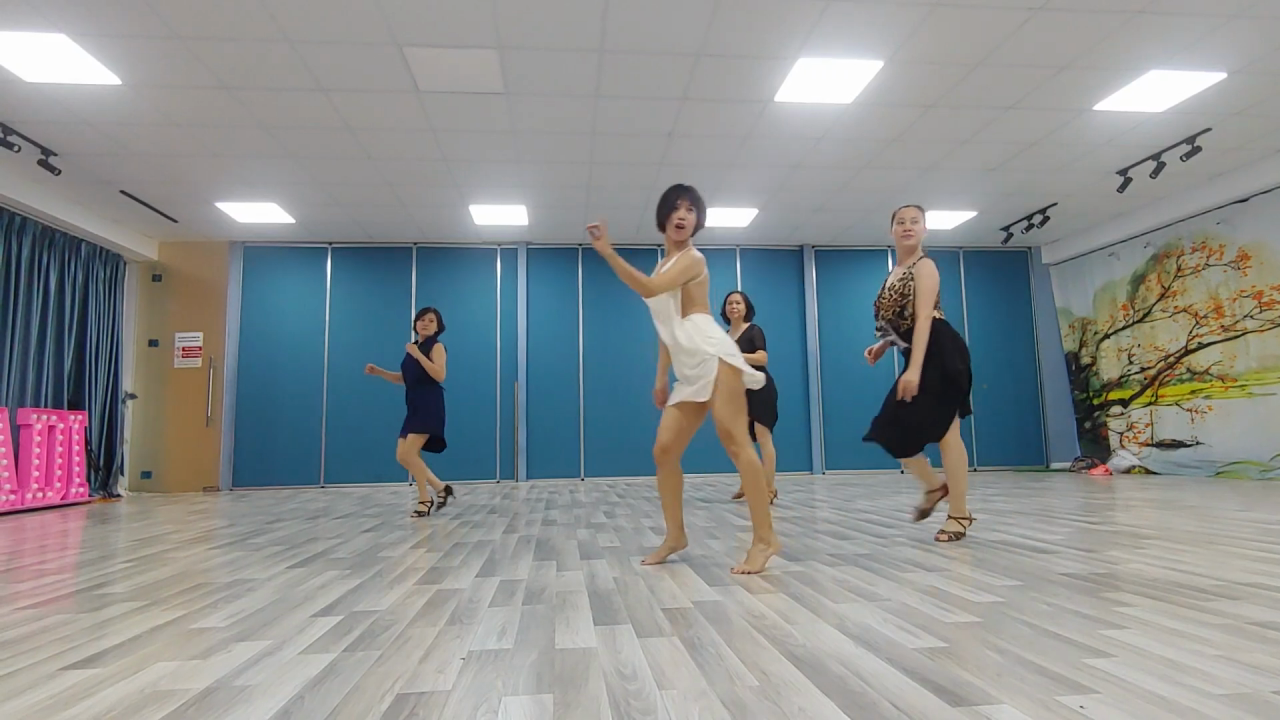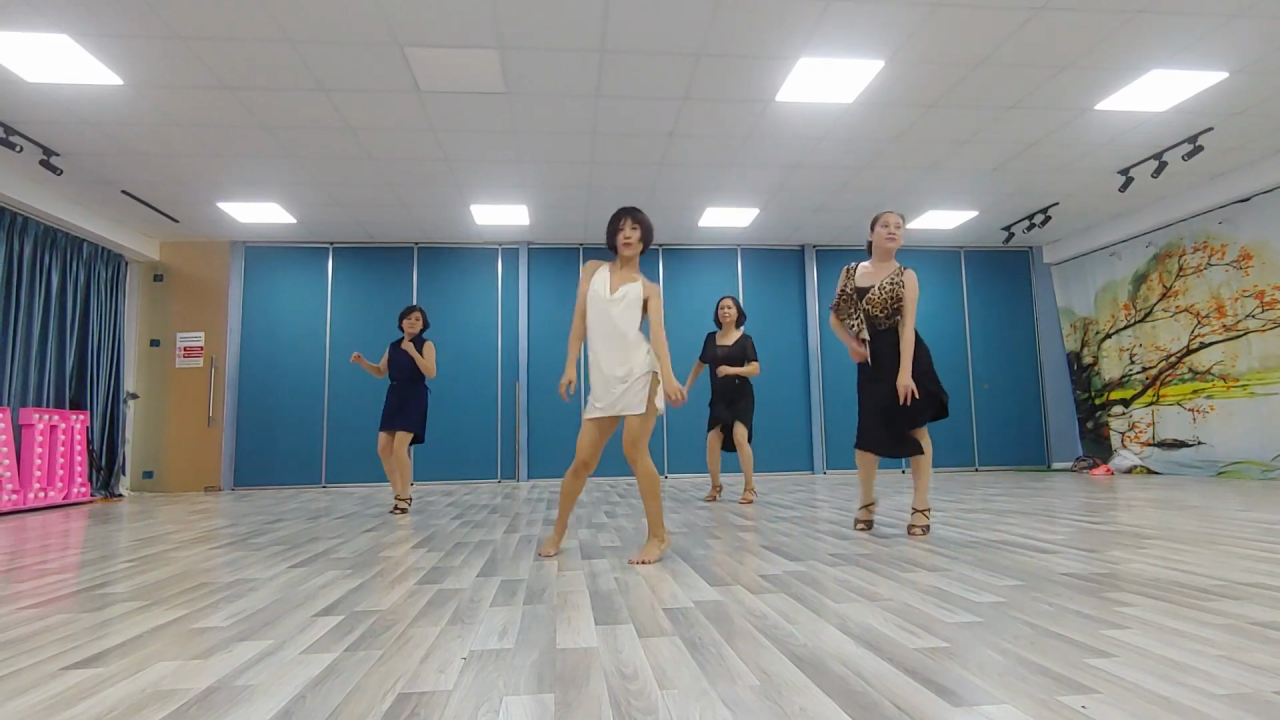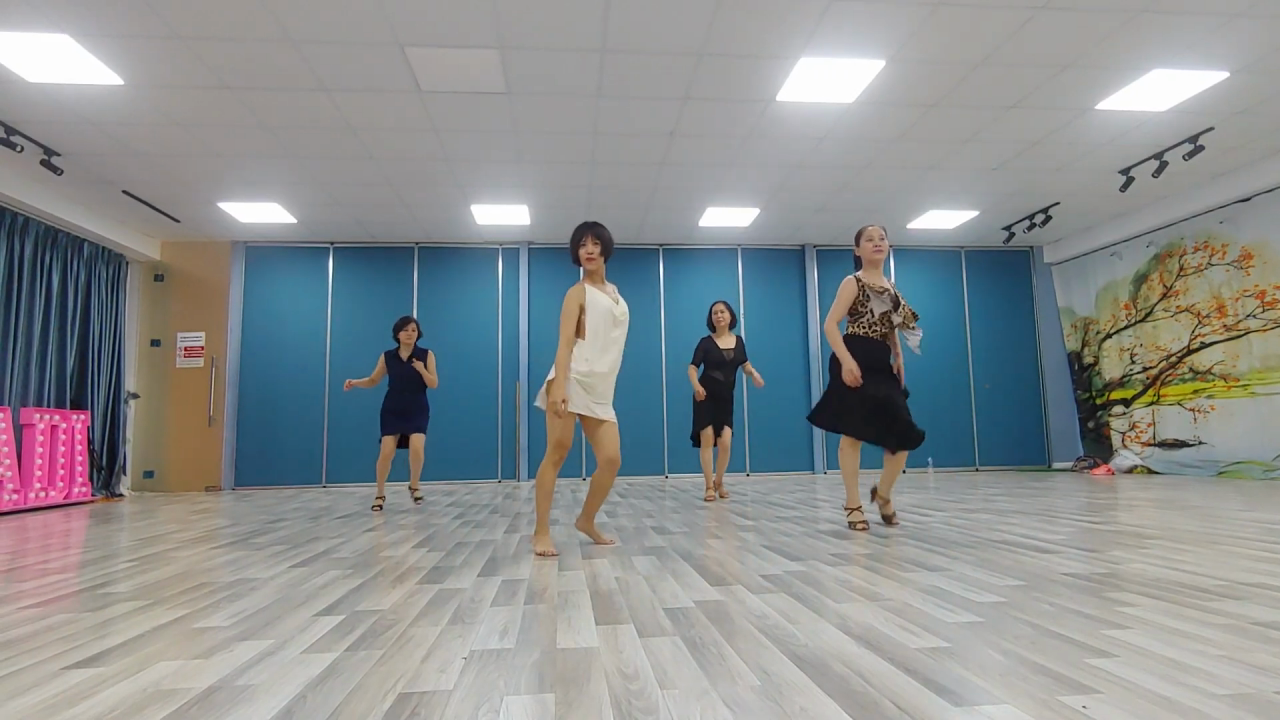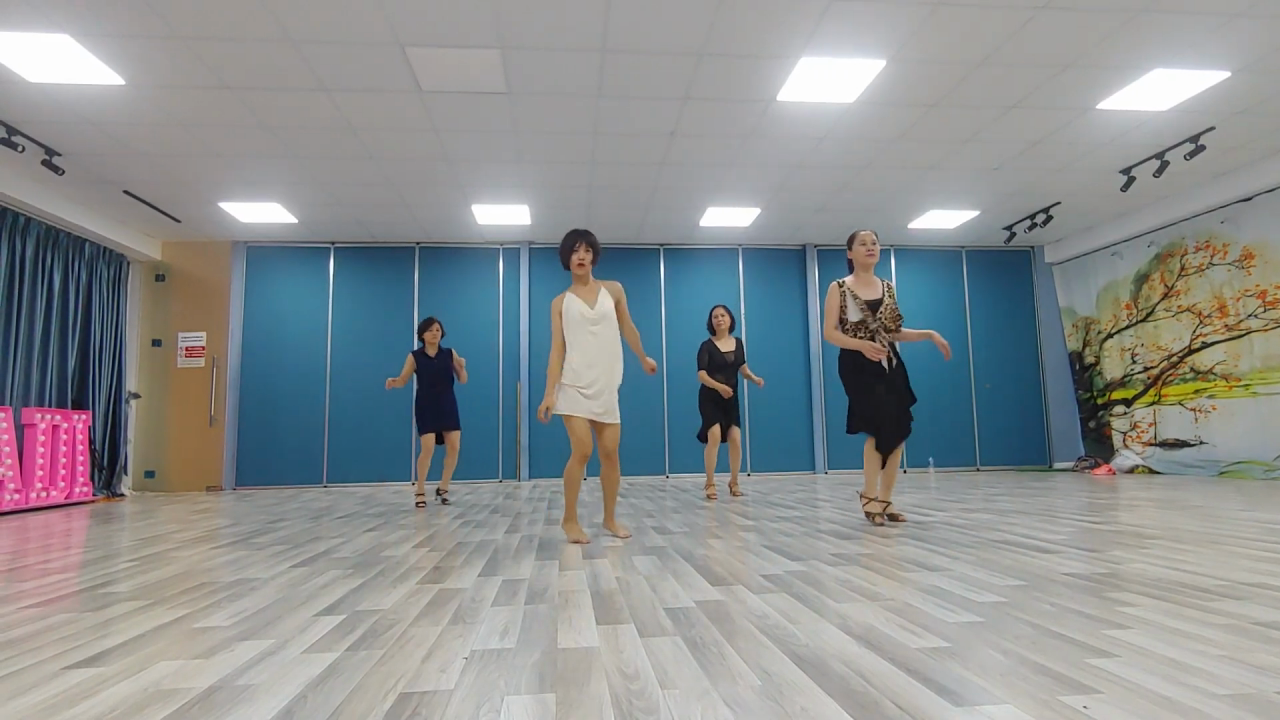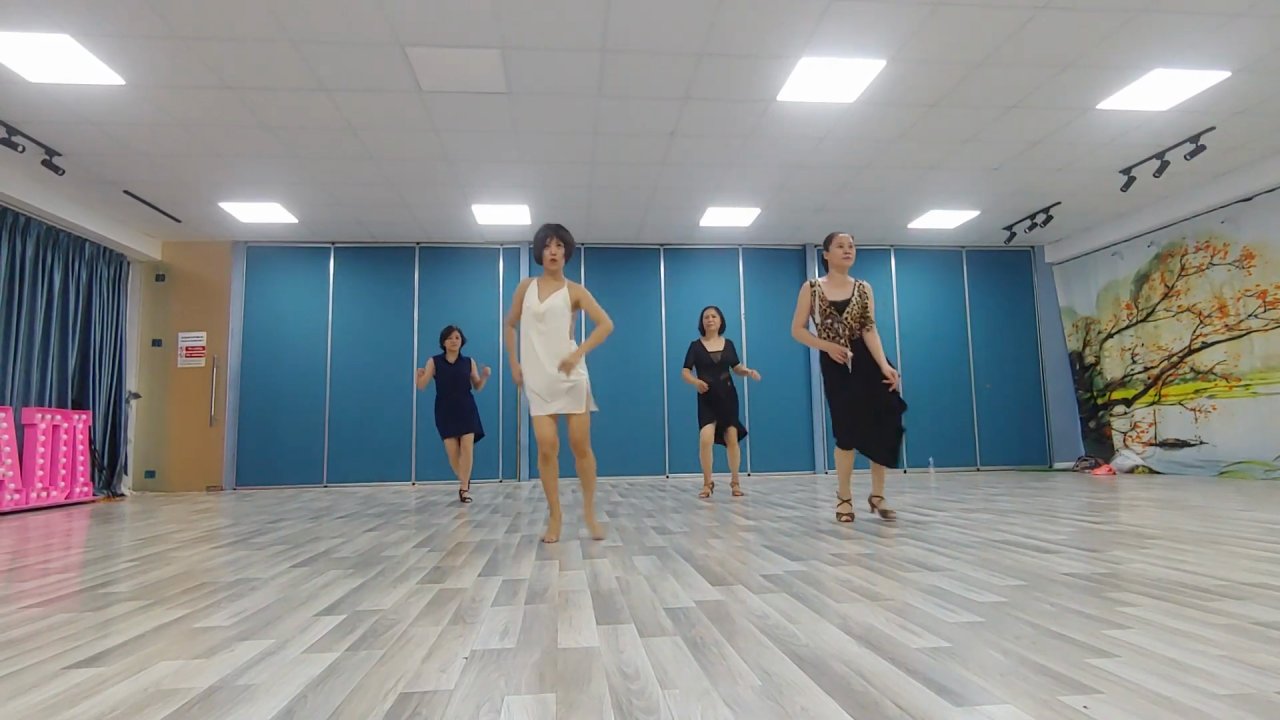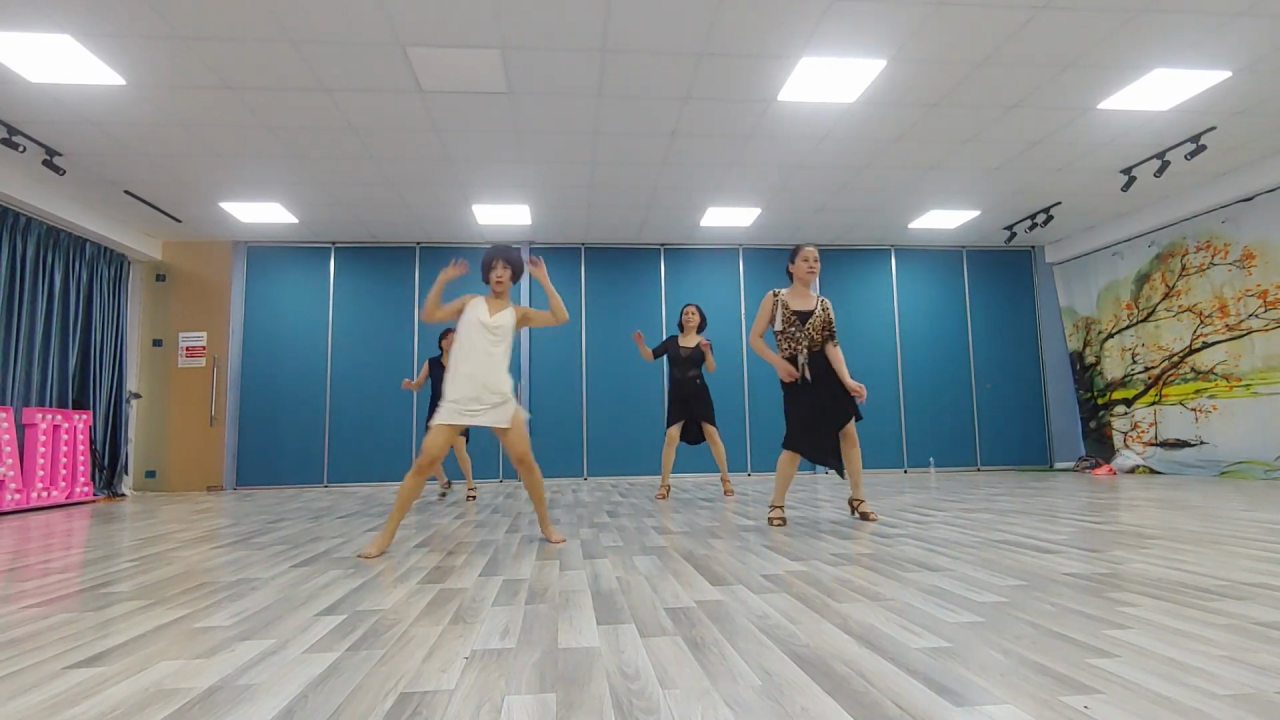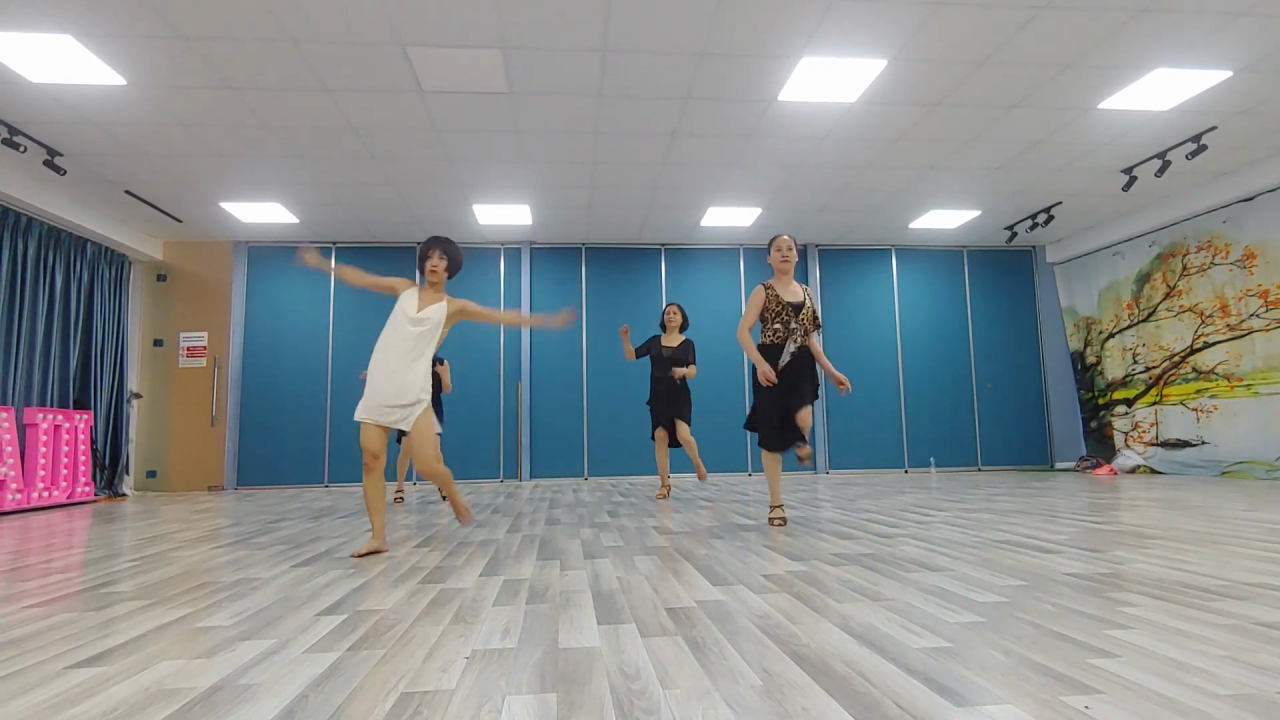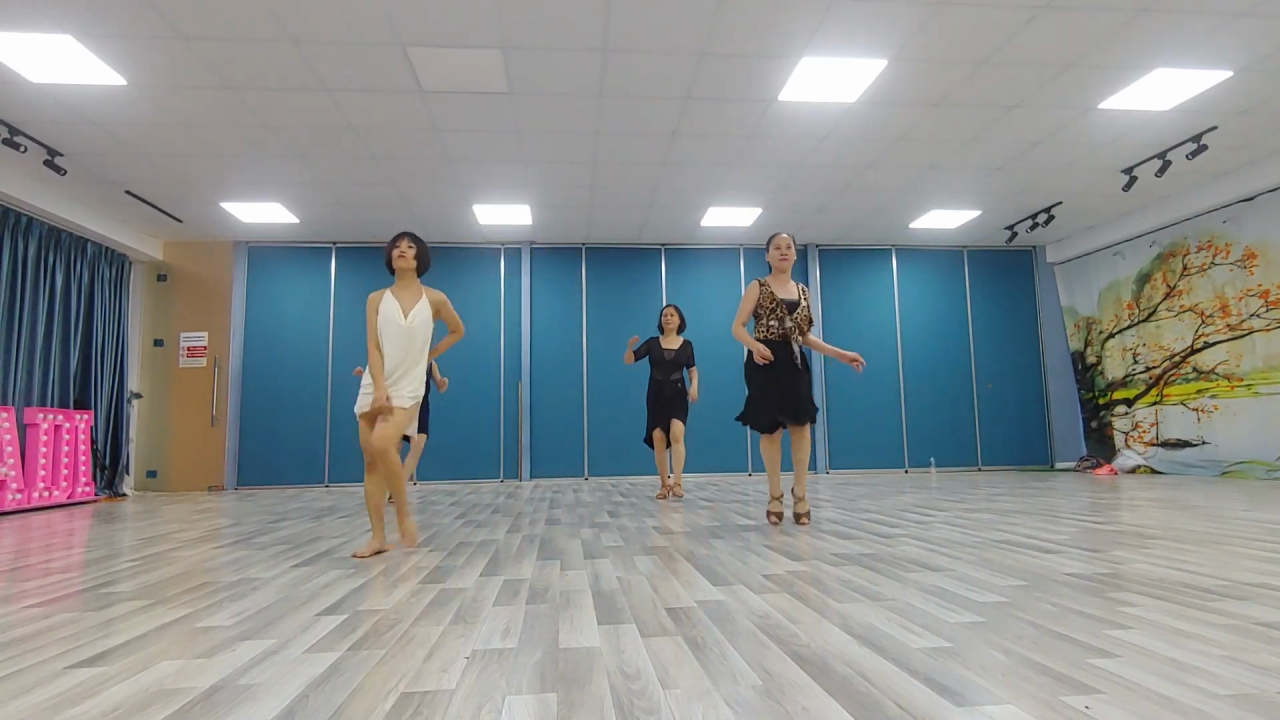
dt=0.4s
person 1, frame 1
left shoulder: (692, 260)
right shoulder: (661, 266)
left elbow: (649, 289)
left wrist: (608, 253)
right wrist: (661, 375)
left hip: (712, 355)
right hip: (689, 370)
left knee: (735, 443)
right knee: (664, 450)
left ankle: (764, 539)
right ankle: (675, 536)
person 1, frame 2
left shoulder: (648, 288)
right shoulder: (593, 269)
left elbow: (657, 332)
right elbow: (579, 320)
left wrist: (668, 376)
right wrist: (570, 366)
left hip: (639, 373)
right hip: (603, 381)
left knee: (635, 453)
right knee: (583, 462)
left ankle: (657, 535)
right ankle: (559, 531)
person 1, frame 3
left shoulder: (614, 292)
right shoulder: (578, 292)
right elbow: (565, 341)
right wrist: (559, 385)
left hip: (600, 390)
right hip: (573, 380)
left knee: (611, 461)
right knee: (557, 452)
left ankle: (586, 520)
right ankle: (542, 531)
person 1, frame 4
left shoulder: (613, 290)
right shoulder: (560, 302)
left elbow: (628, 328)
right elbow: (557, 351)
left wrist: (643, 357)
right wrist: (549, 394)
left hip: (606, 387)
right hip: (574, 386)
left knee: (610, 456)
right knee: (582, 453)
left ankle: (610, 518)
right ankle: (570, 519)
person 1, frame 5
left shoulder: (575, 291)
right shoulder: (526, 287)
left elbow: (606, 324)
right elbow: (510, 324)
left wrist: (578, 353)
right wrist: (513, 363)
left hip: (570, 378)
right hip: (537, 382)
left knee: (580, 447)
right knee: (546, 449)
left ankle: (589, 511)
right ankle: (555, 516)
person 1, frame 6
left shoulder: (518, 313)
right shoulder: (470, 302)
left elbow: (561, 317)
right elbow: (428, 315)
left wrist: (544, 279)
right wrist: (442, 279)
left hip: (498, 400)
right hip: (458, 400)
left knee: (525, 461)
right knee: (424, 463)
left ankle: (545, 524)
right ankle: (386, 535)
person 1, frame 7
left shoulder: (453, 307)
right shoulder: (405, 289)
left elbow: (501, 315)
right elbow: (360, 278)
left wrist: (546, 321)
right wrist: (320, 263)
left hip: (414, 397)
right hip: (377, 392)
left knee: (429, 466)
right knee: (371, 462)
left ankle: (457, 500)
right ankle: (377, 537)
person 1, frame 8
left shoulder: (435, 299)
right shoulder: (376, 299)
left elbow: (458, 331)
right elbow: (373, 348)
left wrist: (427, 357)
right wrist: (379, 390)
left hip: (408, 391)
right hip: (375, 389)
left knee: (383, 445)
right knee: (371, 462)
left ankle: (404, 515)
right ankle: (378, 537)
person 2, frame 1
left shoulder: (924, 266)
right shoulder: (895, 273)
left elbow: (924, 317)
left wrist: (914, 368)
right wrist: (882, 345)
left hip: (940, 353)
right hip: (918, 357)
left knee: (945, 430)
right knee: (892, 427)
left ankle: (959, 514)
right ankle: (935, 487)
person 2, frame 2
left shoulder: (906, 276)
right shoulder: (850, 272)
left elbow: (907, 324)
right elbow: (835, 316)
left wrist: (905, 372)
right wrist: (850, 343)
left hip: (905, 355)
right hip: (872, 360)
left knee: (915, 428)
right knee: (870, 436)
left ankle: (921, 508)
right ankle: (867, 503)
person 2, frame 3
left shoulder: (891, 287)
right shoulder: (853, 282)
right elbow: (830, 324)
left wrist: (898, 361)
right wrist: (845, 360)
left hip: (882, 364)
right hip: (856, 362)
left knee: (902, 429)
right knee: (852, 433)
left ankle: (883, 494)
right ankle: (853, 505)
person 2, frame 4
left shoulder: (888, 288)
right shoulder: (838, 288)
left elbow: (892, 330)
right elbow: (829, 332)
left wrist: (928, 334)
right wrist: (863, 345)
left hip: (888, 364)
right hip: (857, 366)
left knee: (897, 432)
right knee: (881, 429)
left ankle: (883, 500)
right ankle: (870, 495)
person 2, frame 5
left shoulder: (863, 288)
right shoulder: (811, 289)
left elbow: (869, 330)
right elbow: (797, 330)
left wrist: (885, 365)
right wrist: (828, 346)
left hip: (867, 363)
right hip: (836, 367)
left knee: (883, 426)
right knee: (849, 432)
left ankle: (877, 495)
right ankle: (844, 498)
person 2, frame 6
left shoulder: (824, 305)
right shoulder: (774, 298)
left elbow: (832, 345)
right elbow: (755, 338)
left wrist: (848, 380)
right wrist: (778, 362)
left hip: (827, 373)
right hip: (796, 377)
left knee: (848, 432)
right knee: (796, 442)
left ankle: (857, 499)
right ankle: (777, 504)
person 2, frame 7
left shoulder: (806, 292)
right shoulder: (763, 291)
left elbow: (811, 337)
right elbow: (743, 331)
left wrist: (831, 371)
right wrist: (760, 363)
left hip: (801, 364)
right hip: (771, 365)
left knee: (803, 420)
right knee: (771, 435)
left ankle: (801, 441)
right ankle: (776, 505)
person 2, frame 8
left shoulder: (802, 291)
right shoulder: (758, 287)
left elbow: (805, 336)
right elbow: (737, 327)
left wrist: (840, 354)
right wrist: (754, 345)
left hip: (793, 362)
right hip: (765, 362)
left knee: (801, 425)
right knee: (771, 428)
left ankle: (800, 494)
right ankle: (775, 496)
person 3, frame 1
left shoulder: (754, 331)
right shoulder: (726, 336)
left elbow: (762, 358)
left wrist: (739, 355)
left hip: (761, 388)
right hip: (743, 392)
left knee: (763, 437)
left ankle: (770, 488)
person 3, frame 2
left shoulder: (745, 339)
right shoulder: (711, 338)
left elbow: (755, 369)
right elbow: (700, 363)
left wrist: (732, 370)
right wrist: (687, 386)
left hip: (741, 396)
right hip: (718, 398)
left knee: (740, 438)
right knee: (712, 442)
left ankle: (749, 488)
right ankle: (715, 486)
person 3, frame 3
left shoulder: (738, 341)
right shoulder: (706, 342)
left elbow: (745, 364)
right elbow: (692, 368)
left wrist: (754, 374)
right wrist: (696, 385)
left hip: (726, 397)
right hip: (707, 396)
left knee: (725, 444)
right knee: (707, 440)
left ankle: (719, 483)
right ankle: (709, 487)
person 3, frame 4
left shoulder: (737, 343)
right shoulder: (706, 346)
left elbow: (742, 367)
right elbow: (701, 375)
left wrist: (754, 377)
right wrist: (718, 386)
left hip: (731, 399)
right hip: (710, 398)
left knee: (735, 440)
right knee: (714, 437)
left ankle: (734, 482)
right ankle: (710, 484)
person 3, frame 5
left shoulder: (728, 344)
right shoulder: (696, 346)
left elbow: (737, 367)
right elbow: (685, 372)
left wrist: (749, 371)
right wrist: (695, 382)
left hip: (728, 396)
right hip: (706, 400)
left knee: (732, 439)
right knee: (705, 439)
left ankle: (735, 482)
right ankle: (707, 483)
person 3, frame 6
left shoulder: (703, 343)
right shoulder: (671, 341)
left elbow: (711, 368)
right elbow: (650, 356)
left wrist: (707, 351)
right wrist: (640, 344)
left hip: (699, 394)
right hip: (676, 396)
left knee: (712, 435)
right knee: (671, 438)
left ankle: (725, 479)
right ankle: (664, 484)
person 3, frame 7
left shoulder: (687, 343)
right shoulder: (654, 341)
left elbow: (693, 371)
right elbow: (631, 356)
left wrist: (684, 371)
right wrist: (626, 339)
left hip: (679, 394)
right hip: (658, 394)
left knee: (683, 435)
right knee: (660, 438)
left ankle: (697, 463)
right ankle: (664, 484)
person 3, frame 8
left shoulder: (686, 345)
right shoulder: (652, 343)
left elbow: (692, 370)
right elbow: (629, 360)
left wrist: (694, 386)
right wrist: (629, 347)
left hip: (678, 396)
right hip: (656, 396)
left knee: (676, 434)
right knee: (658, 439)
left ankle: (677, 483)
right ankle: (664, 484)
person 4, frame 1
left shoulder: (436, 346)
right shoulder: (412, 348)
left elbow: (440, 375)
right elbow: (405, 378)
left wrist: (418, 355)
right wrist: (379, 371)
left hip: (429, 404)
right hip: (414, 405)
left knee: (410, 452)
right knee: (403, 455)
left ankle: (425, 498)
right ankle: (440, 487)
person 4, frame 2
left shoulder: (426, 345)
right shoulder: (393, 346)
left elbow: (431, 373)
right elbow: (380, 372)
left wrist: (413, 352)
right wrist: (362, 361)
left hip: (414, 399)
right hip: (393, 399)
left knee: (399, 448)
right knee: (383, 448)
left ankle: (405, 496)
right ankle: (399, 494)
person 4, frame 3
left shoulder: (426, 355)
right shoulder: (387, 357)
left elbow: (434, 384)
right elbow: (373, 381)
left wrist: (422, 370)
right wrist: (355, 383)
left hip: (417, 408)
right hip: (392, 408)
left knee: (417, 448)
right knee: (386, 452)
left ankle: (415, 485)
right ankle: (380, 495)
person 4, frame 4
left shoulder: (450, 354)
right shoulder: (415, 356)
left elbow: (463, 380)
right elbow: (403, 380)
left wrist: (461, 367)
right wrist: (393, 382)
left hip: (447, 404)
right hip: (425, 405)
left knee: (454, 446)
right knee: (428, 448)
left ankle: (443, 488)
right ankle: (420, 492)
person 4, frame 5
left shoulder: (469, 362)
right shoulder: (434, 362)
left elbow: (477, 387)
right elbow: (422, 385)
left wrist: (484, 376)
right wrist: (418, 377)
left hip: (466, 409)
right hip: (445, 410)
left knee: (467, 448)
right knee: (452, 452)
left ankle: (464, 488)
right ankle: (463, 483)
person 4, frame 6
right shoulder: (431, 363)
right elbow: (418, 385)
right wrist: (410, 384)
right hip: (437, 410)
left knee: (460, 450)
left ankle: (471, 486)
right ankle: (443, 482)
person 4, frame 7
left shoulder: (442, 363)
left elbow: (447, 390)
left wrist: (442, 373)
left hip: (433, 409)
right knee: (405, 449)
right ankle: (399, 488)
person 4, frame 8
left shoulder: (431, 364)
left elbow: (440, 388)
left wrist: (444, 383)
right wrist: (363, 374)
left hip: (421, 411)
left knee: (417, 449)
left ankle: (404, 485)
